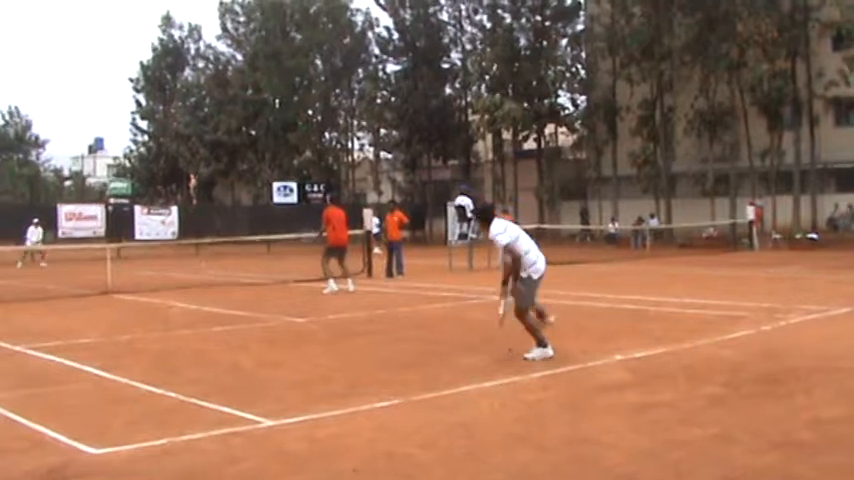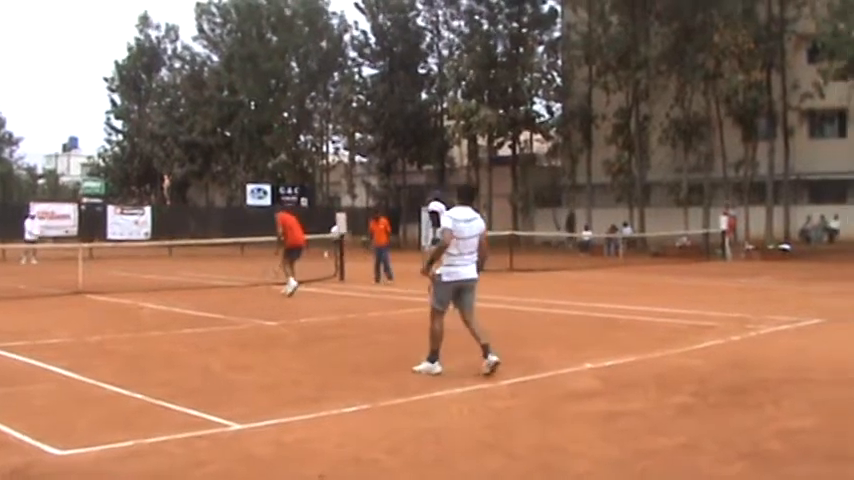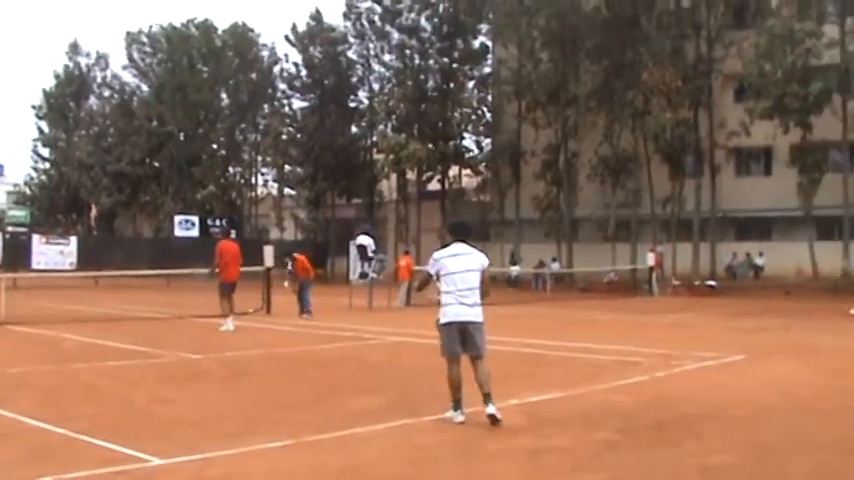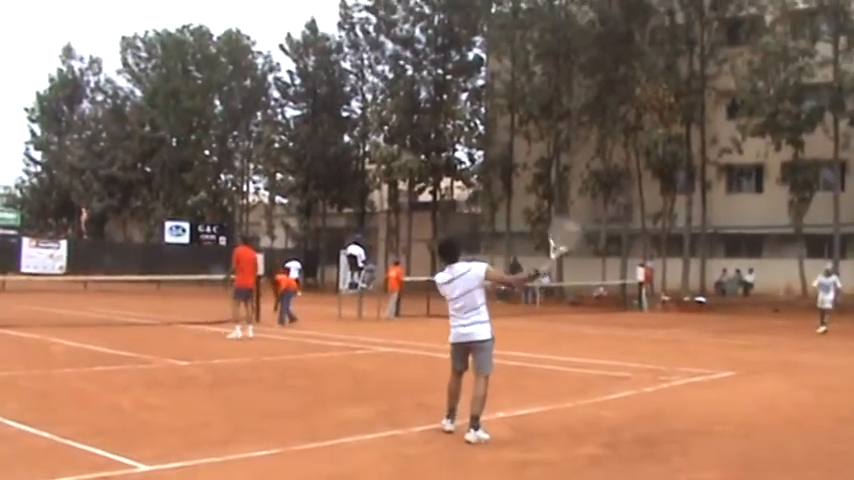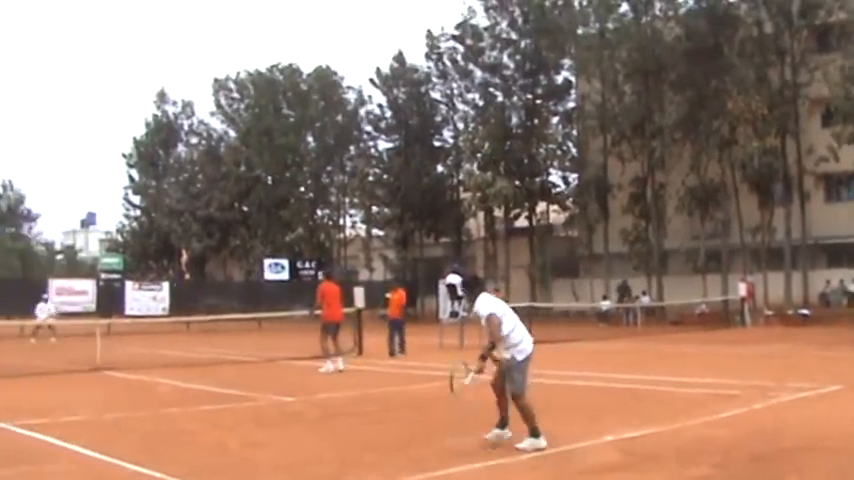
dt=1s
person 1, frame 1
left shoulder: (497, 233)
right shoulder: (501, 224)
left elbow: (516, 255)
left wrist: (510, 282)
right wrist: (505, 283)
left hip: (531, 271)
right hip: (537, 263)
left knee: (520, 312)
right knee: (517, 294)
left ankle: (543, 347)
right ankle: (543, 317)
person 1, frame 2
left shoulder: (449, 216)
right shoulder: (479, 220)
left elbow: (444, 242)
right elbow: (483, 253)
left wrist: (429, 263)
right wrist: (476, 272)
left hip: (448, 275)
right hip: (469, 275)
left knee: (437, 316)
right knee: (469, 317)
left ankle: (433, 361)
right ankle: (488, 355)
person 1, frame 3
left shoulder: (439, 256)
right shoulder: (480, 257)
left elbow: (423, 283)
right elbow: (485, 291)
left wrist: (416, 289)
left hip: (449, 315)
right hip: (474, 315)
left knee: (453, 362)
right knee: (479, 360)
left ankle: (457, 410)
right ankle: (489, 404)
person 1, frame 4
left shoulder: (440, 279)
right shoulder: (477, 269)
right elbow: (510, 281)
right wrist: (532, 275)
left hip: (458, 334)
right hip: (481, 333)
left knee: (456, 374)
right knee: (481, 378)
left ankle: (449, 419)
right ankle: (474, 428)
person 1, frame 5
left shoulder: (482, 305)
right shoulder: (487, 301)
left elbow: (496, 326)
right elbow: (495, 334)
left wrist: (485, 355)
right wrist: (486, 359)
left hip: (517, 351)
right hip: (516, 348)
left knee: (517, 396)
right knee: (497, 385)
left ankle: (536, 437)
right ankle: (502, 427)
